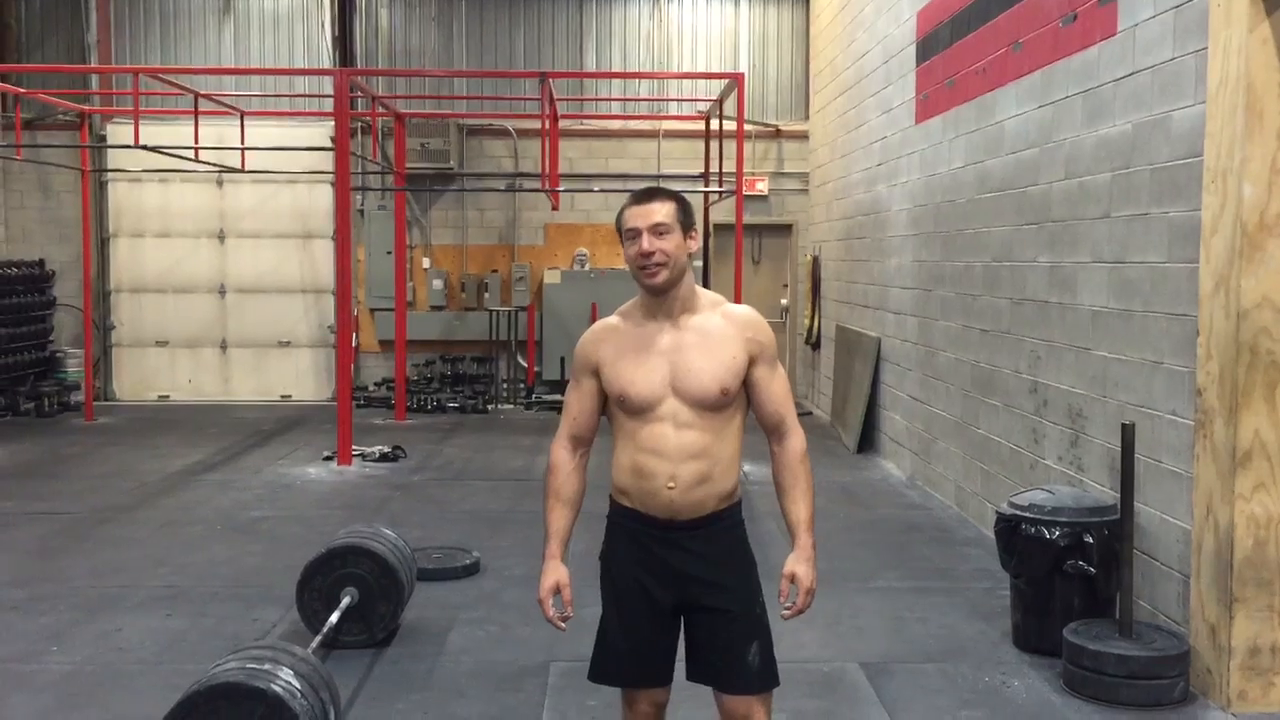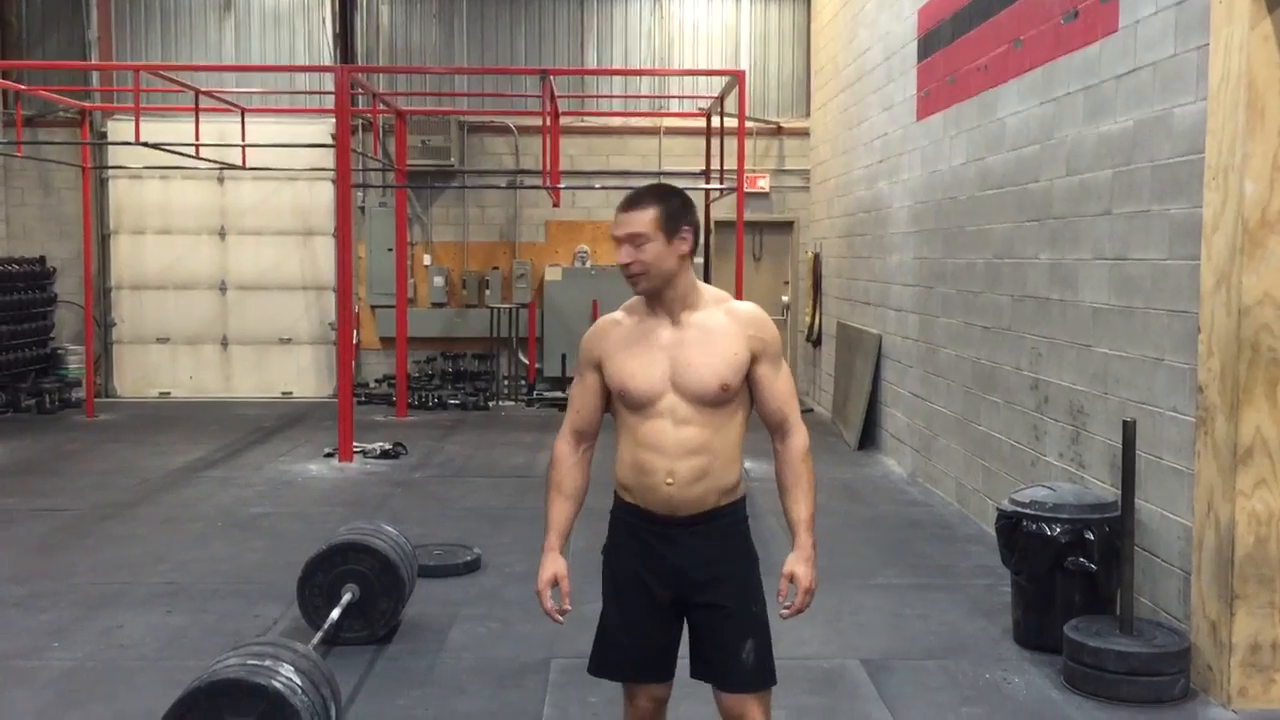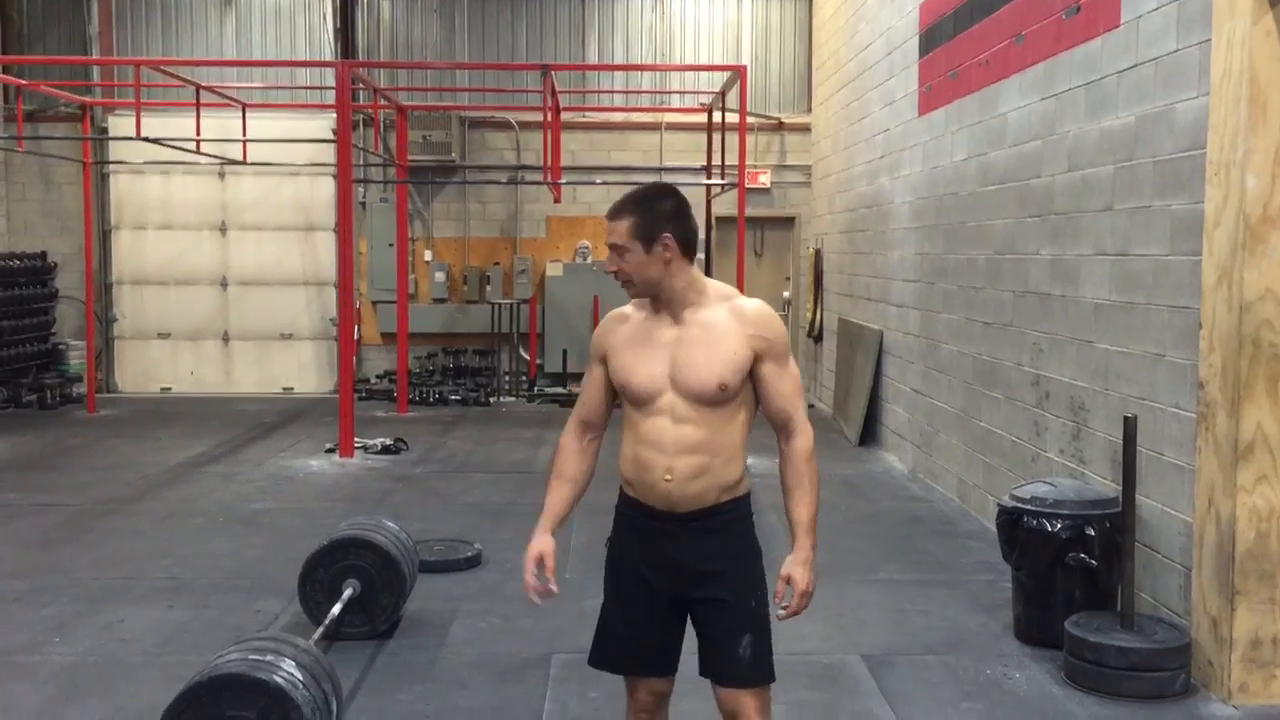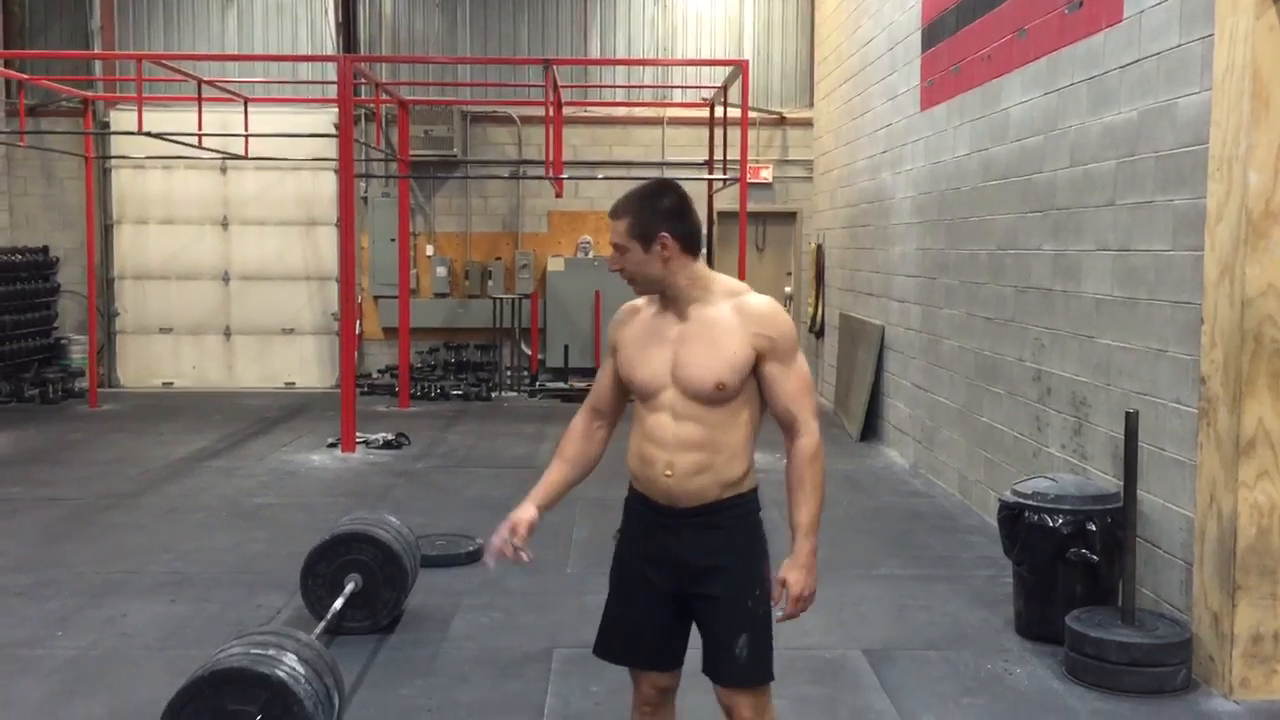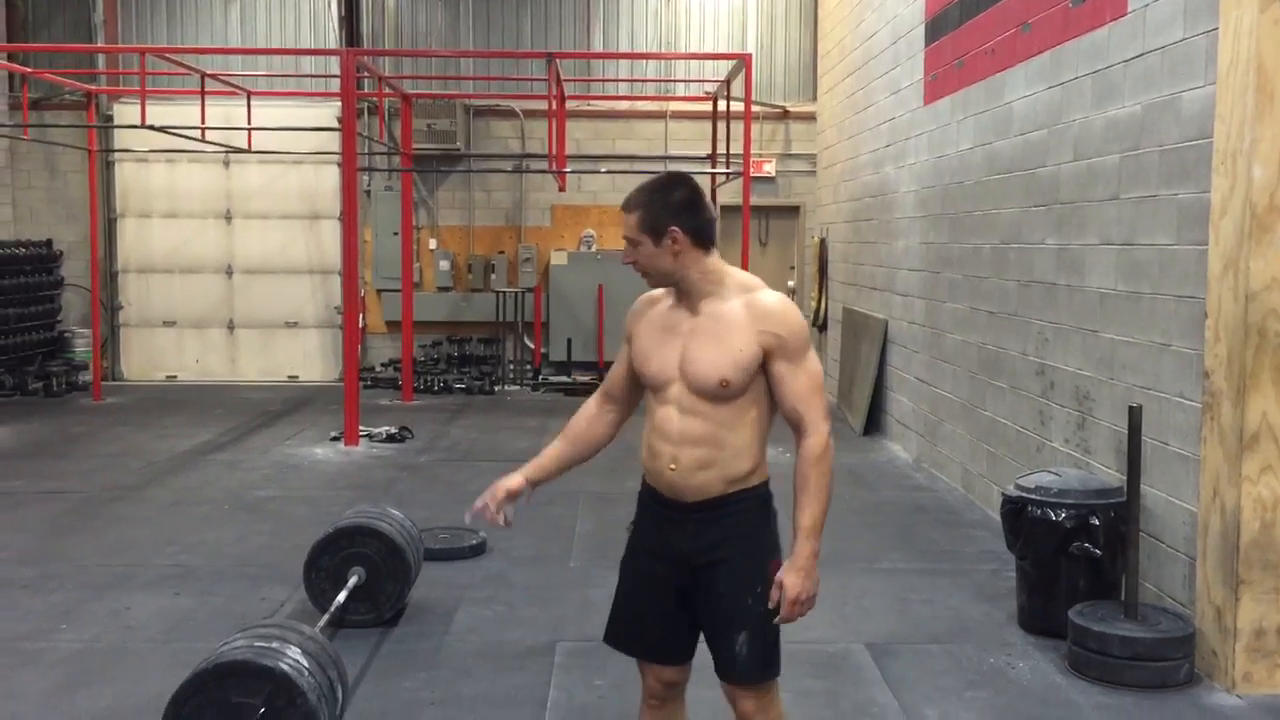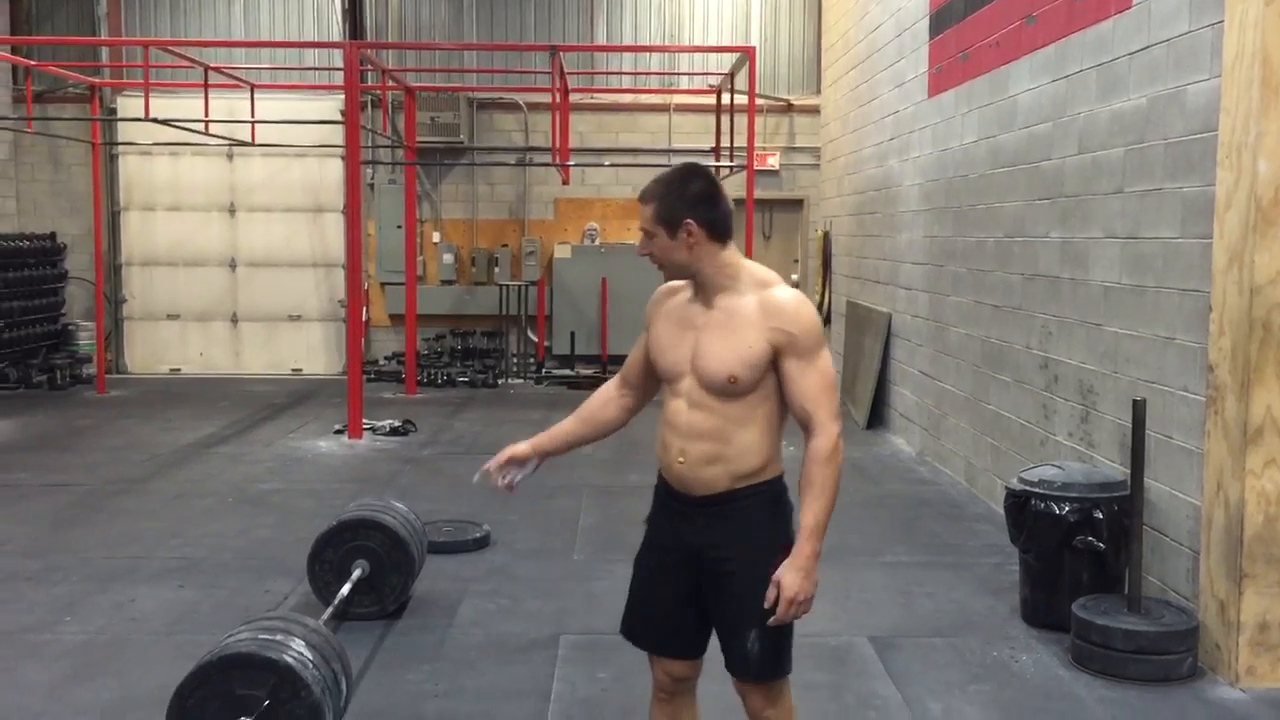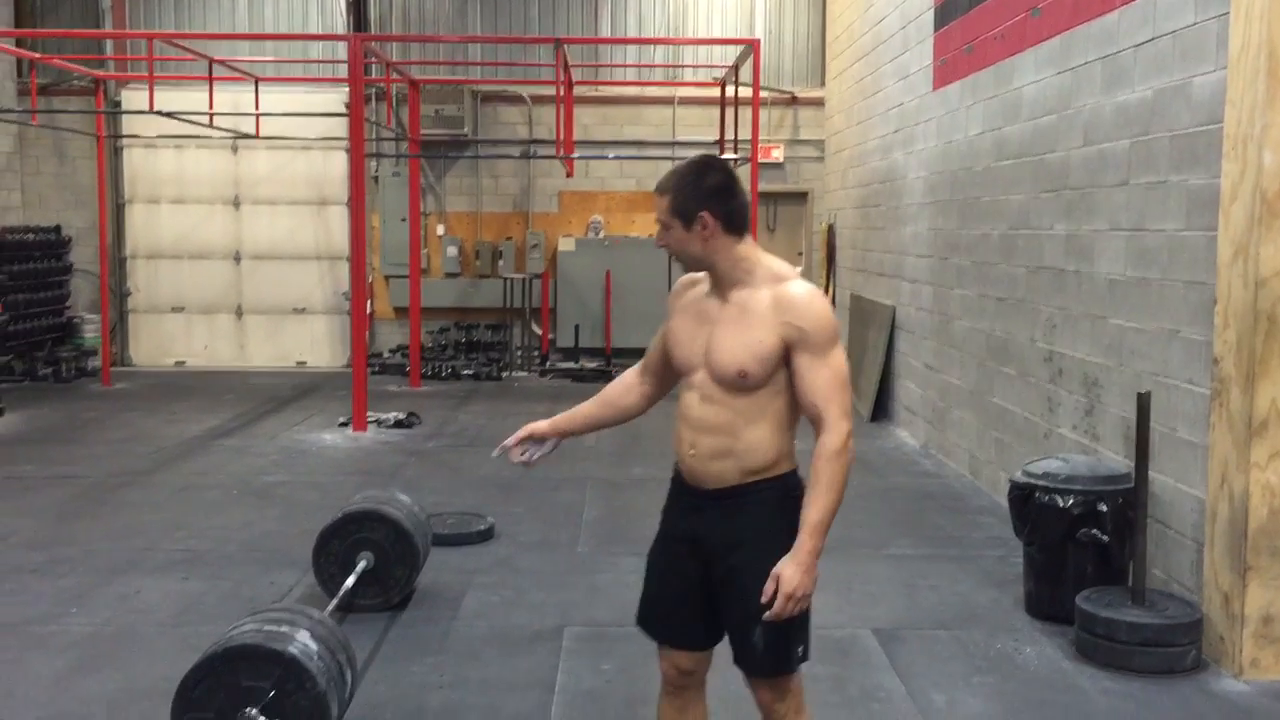
dt=0.1s
person 1, frame 1
left shoulder: (744, 328)
right shoulder: (601, 341)
left elbow: (786, 437)
right elbow: (571, 447)
left wrist: (803, 544)
right wrist: (554, 554)
left hip: (718, 541)
right hip: (633, 542)
person 1, frame 2
left shoulder: (748, 325)
right shoulder: (606, 335)
left elbow: (789, 435)
right elbow: (575, 441)
left wrist: (803, 544)
right wrist: (554, 546)
left hip: (720, 536)
right hip: (636, 536)
person 1, frame 3
left shoulder: (752, 323)
right shoulder: (614, 330)
left elbow: (795, 435)
right elbow: (582, 431)
left wrist: (804, 547)
right wrist: (548, 527)
left hip: (723, 535)
right hip: (639, 533)
person 1, frame 4
left shoulder: (758, 318)
right shoulder: (629, 320)
left elbow: (804, 434)
right elbow: (596, 419)
left wrist: (803, 549)
right wrist: (535, 503)
left hip: (727, 530)
right hip: (646, 525)
person 1, frame 5
left shoulder: (769, 315)
right shoulder: (646, 312)
left elbow: (814, 434)
right elbow: (608, 406)
left wrist: (805, 552)
right wrist: (529, 475)
left hip: (736, 523)
right hip: (657, 519)
person 1, frame 6
left shoulder: (783, 311)
right shoulder: (665, 303)
left elbow: (824, 434)
right elbow: (626, 391)
left wrist: (805, 553)
right wrist: (539, 446)
left hip: (750, 518)
right hip: (672, 513)
person 1, frame 7
left shoulder: (798, 306)
right shoulder: (686, 293)
left elbow: (835, 431)
right elbow: (647, 380)
left wrist: (805, 550)
right wrist: (557, 426)
left hip: (761, 511)
right hip: (686, 505)
right knee: (679, 670)
